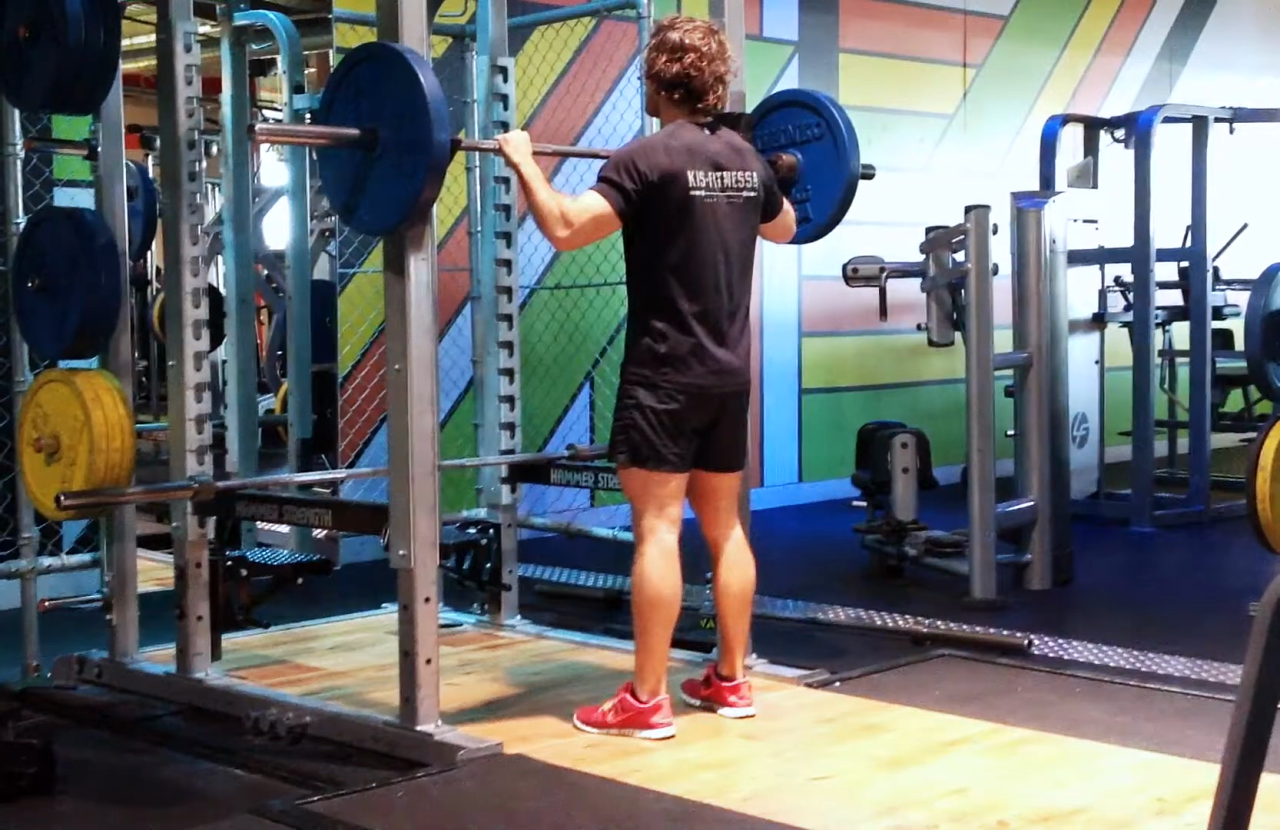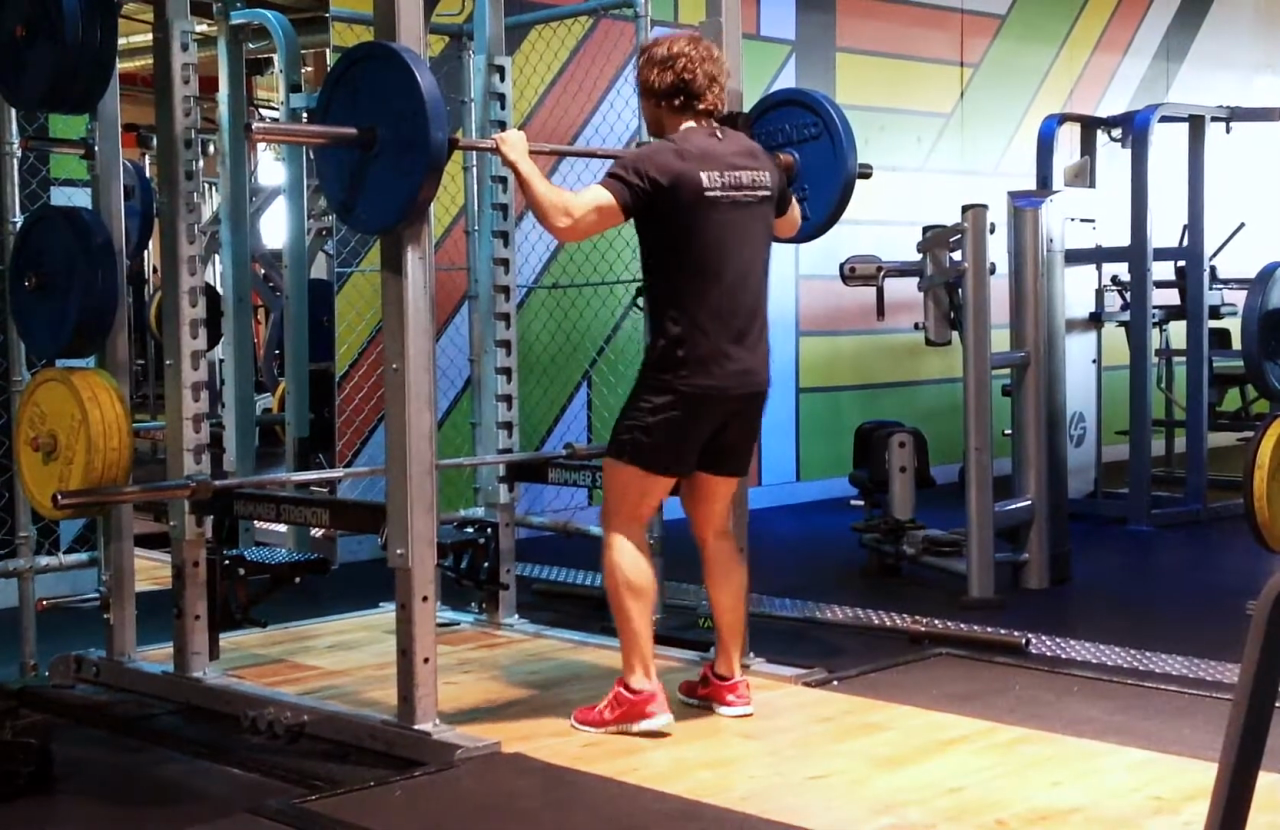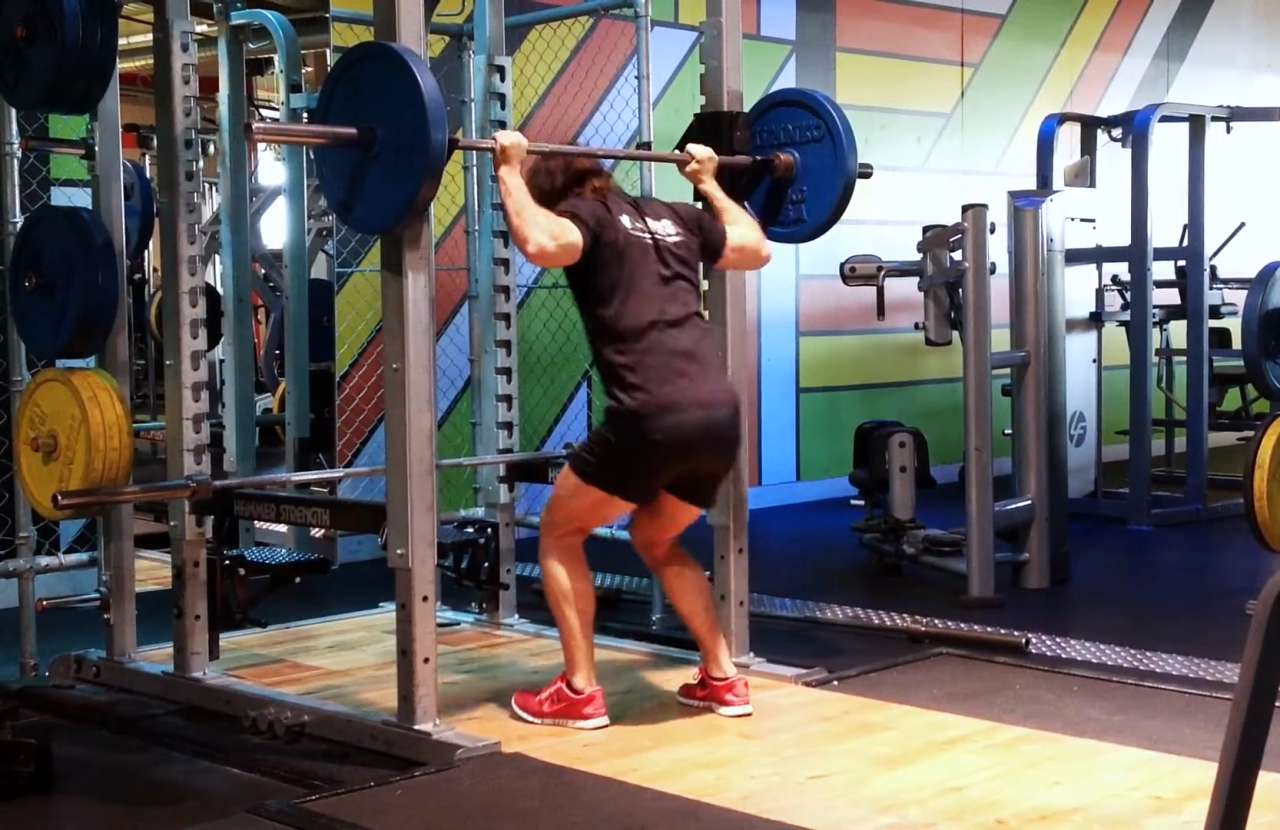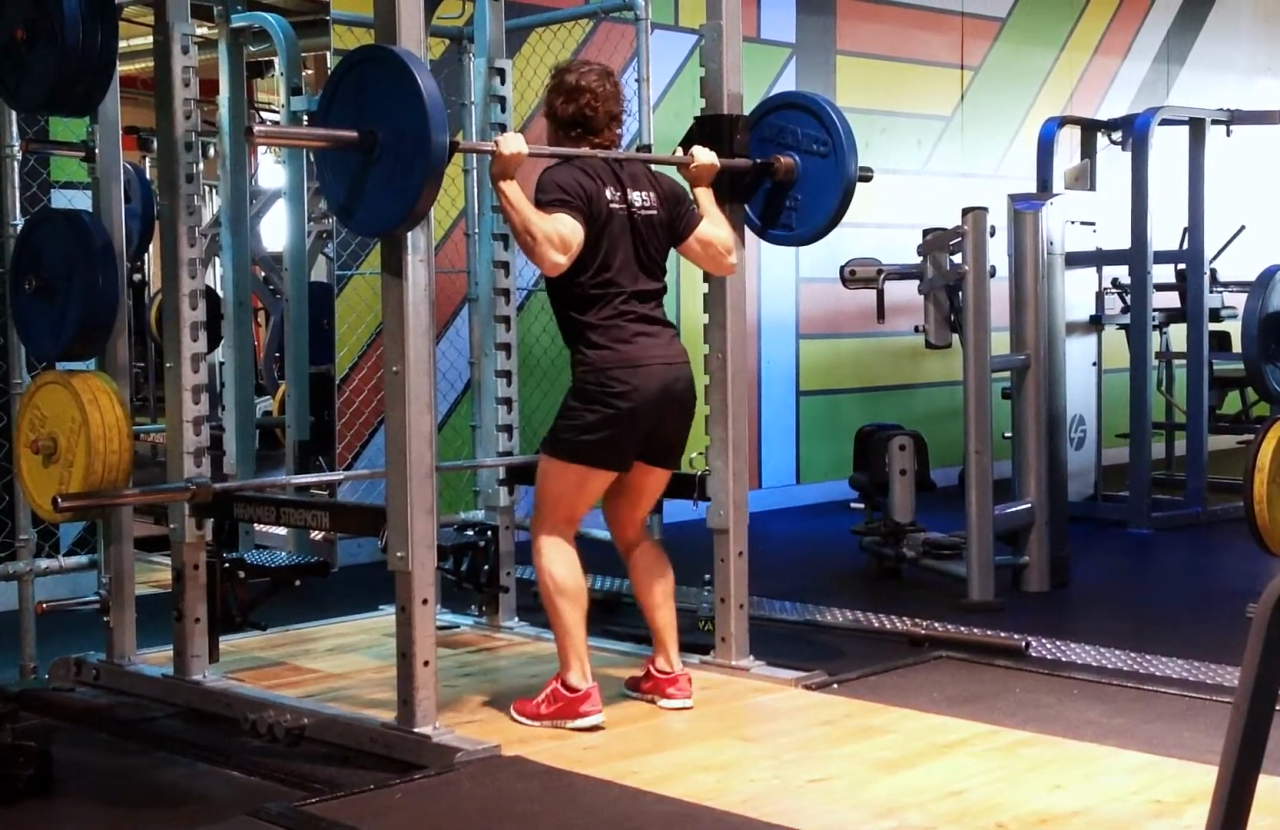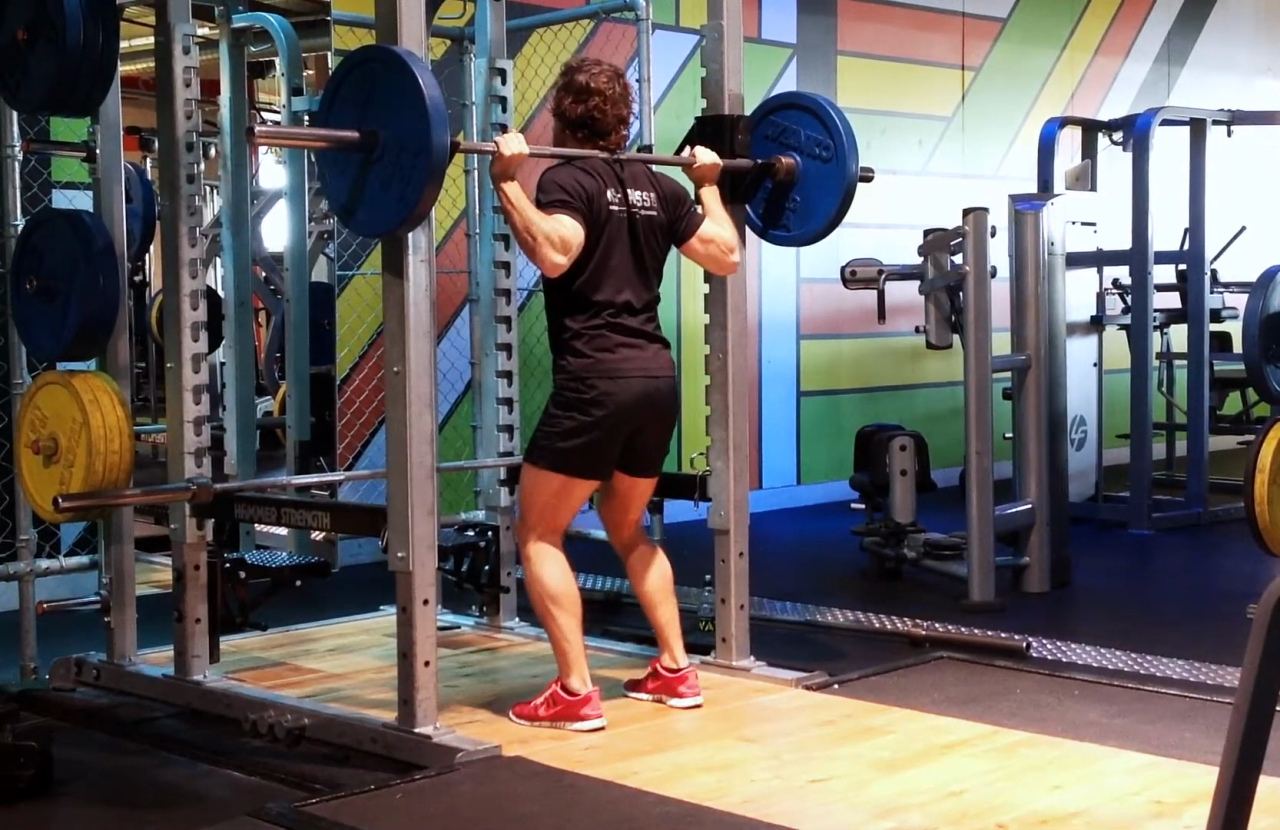
dt=0.7s
person 1, frame 1
left shoulder: (649, 156)
right shoulder: (746, 158)
left elbow: (565, 228)
right elbow: (785, 227)
left wrist: (523, 161)
left hip: (666, 375)
right hip: (729, 373)
left knee: (657, 528)
right knee: (723, 526)
left ankle: (646, 699)
right ankle: (731, 679)
person 1, frame 2
left shoulder: (658, 161)
right shoulder: (755, 158)
left elbow: (565, 219)
right elbow: (789, 221)
left wrist: (518, 157)
left hip: (683, 378)
right hip: (748, 377)
left knee: (623, 525)
right knee: (711, 526)
left ankle: (638, 692)
right ankle: (727, 678)
person 1, frame 3
left shoulder: (585, 215)
right shoulder: (675, 219)
left elbow: (539, 241)
right elbow: (757, 248)
left wrist: (511, 170)
right wrist: (708, 182)
left hip: (653, 418)
right hip: (719, 416)
left knee: (559, 533)
right knee: (656, 540)
left ankle: (579, 691)
right ankle: (722, 679)
person 1, frame 4
left shoulder: (564, 179)
right shoulder: (657, 185)
left elbow: (554, 254)
right elbow: (723, 256)
left wrist: (506, 181)
right wrist: (703, 185)
left hip: (613, 378)
right hip: (672, 373)
left knee: (553, 528)
right knee: (630, 528)
left ankle: (574, 689)
right ankle: (669, 671)
person 1, frame 5
left shoulder: (565, 179)
right shoulder: (659, 187)
left elbow: (554, 254)
right elbow: (726, 255)
left wrist: (508, 180)
right wrist: (708, 185)
left hip: (596, 383)
right hip: (656, 378)
left knee: (538, 535)
right knee: (627, 528)
left ankle: (575, 691)
right ankle: (676, 669)
